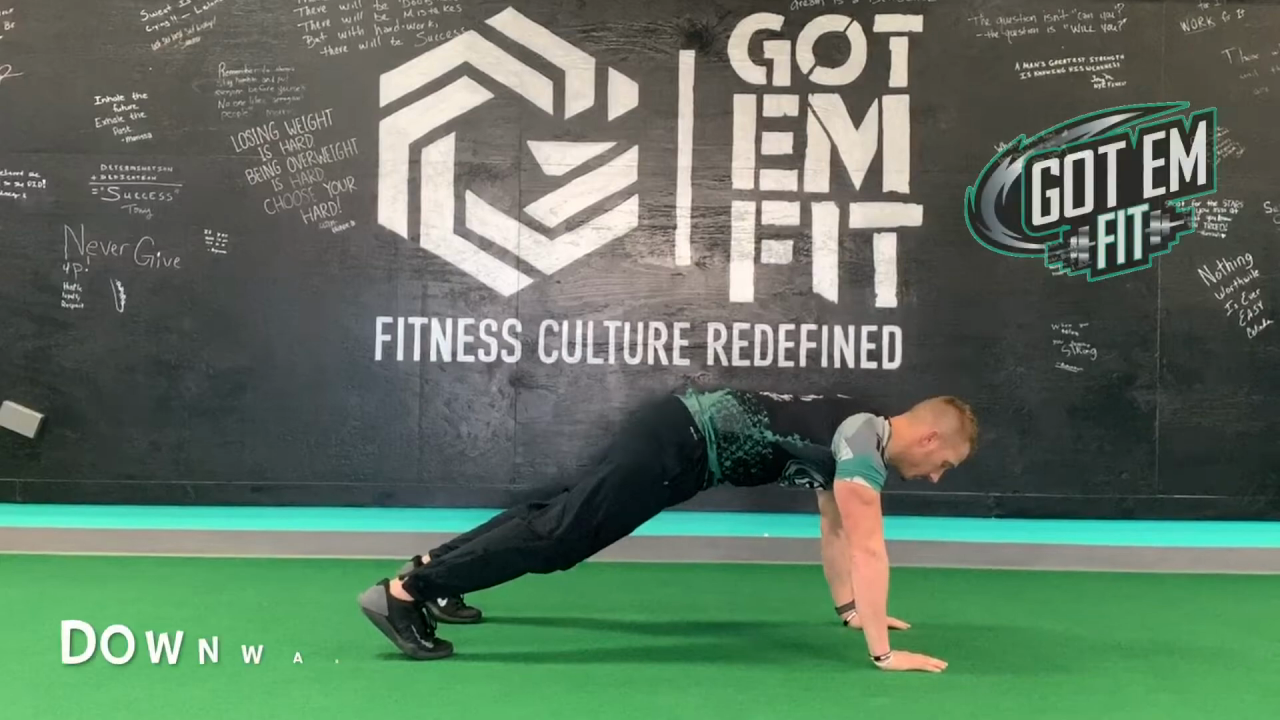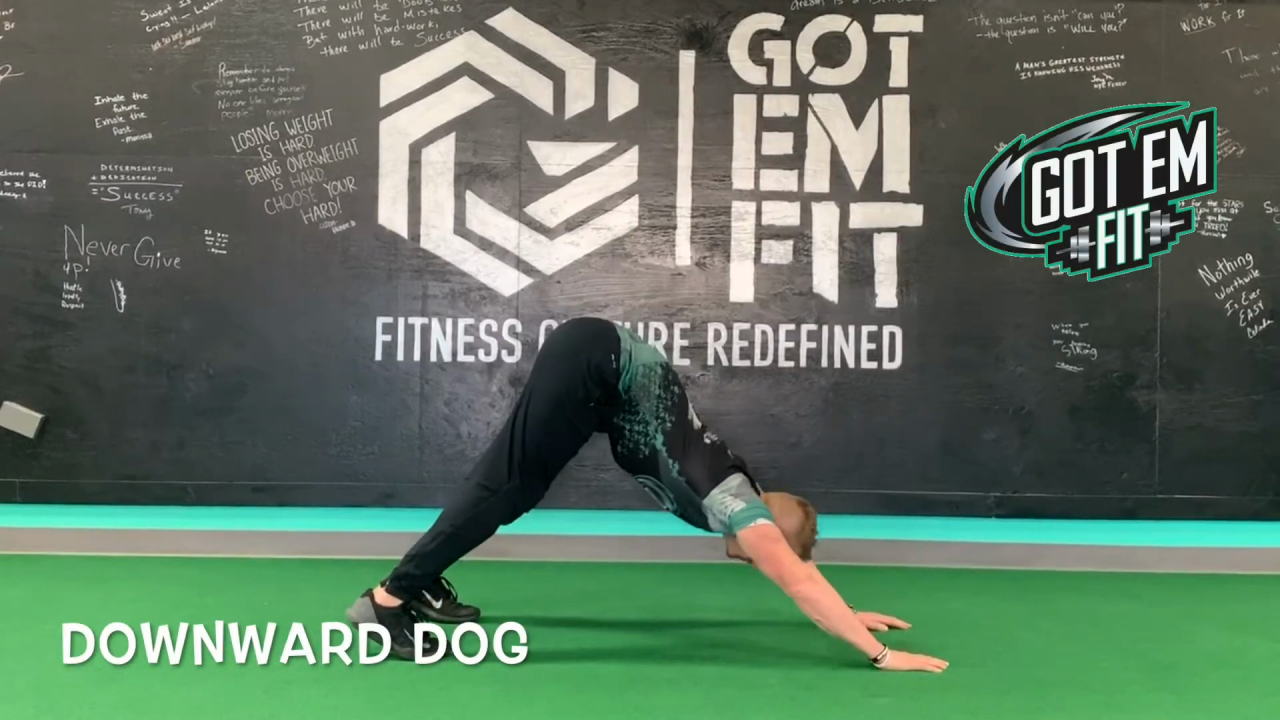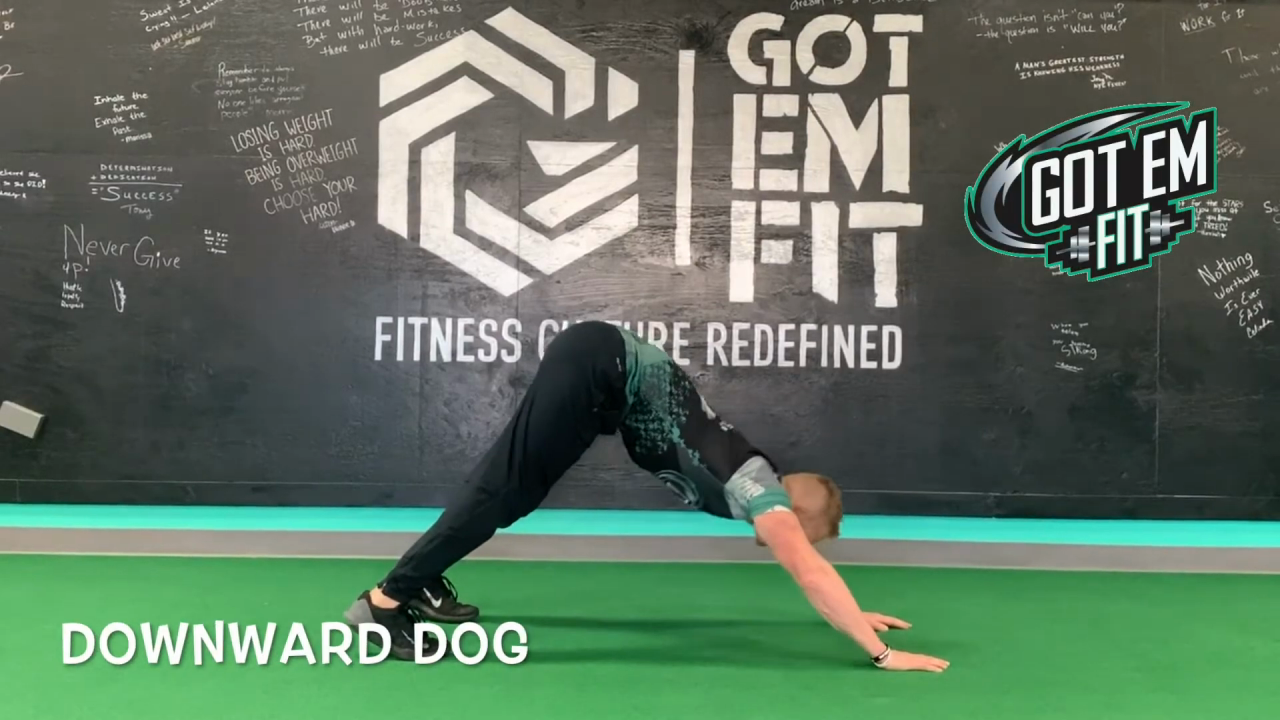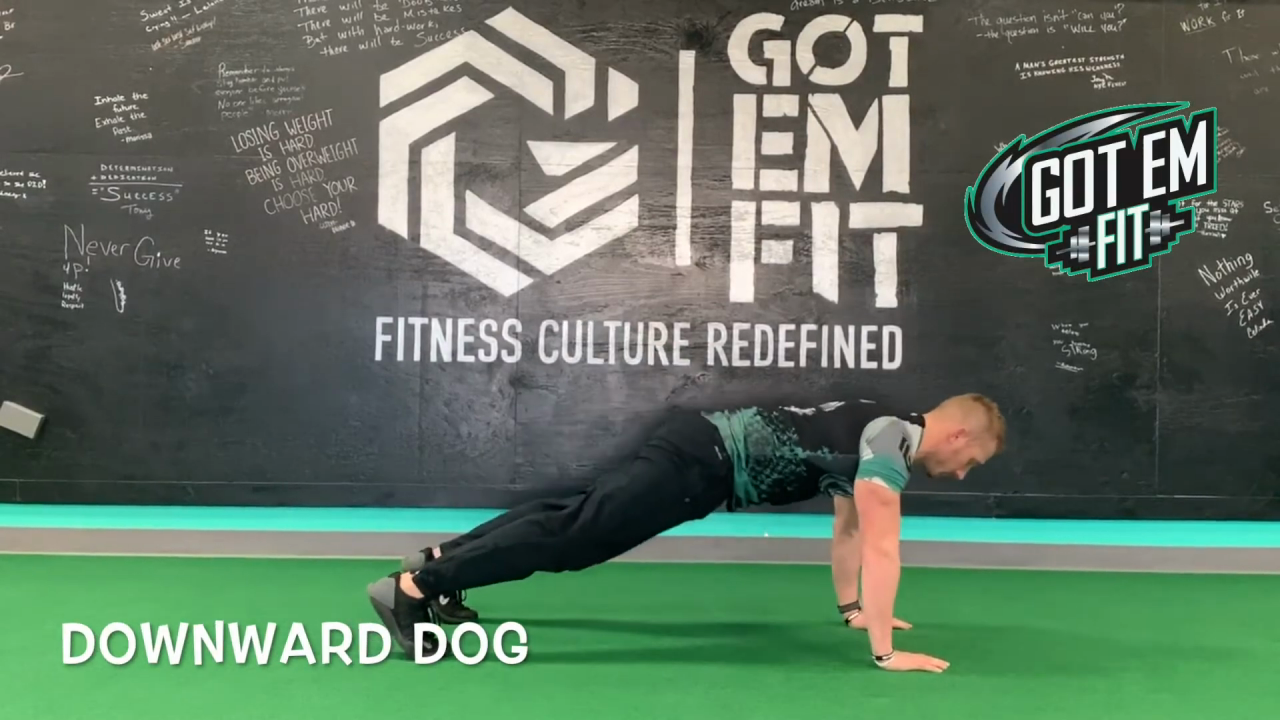
dt=1s
person 1, frame 1
left shoulder: (853, 437)
right shoulder: (865, 441)
left elbow: (835, 530)
right elbow: (867, 550)
left wrist: (851, 608)
right wrist: (882, 651)
left hip: (677, 433)
right hip: (674, 442)
left knee: (562, 512)
right knee: (559, 533)
left ankle: (433, 565)
right ankle: (402, 592)
person 1, frame 2
left shoulder: (733, 492)
right shoulder: (729, 502)
left elbow: (798, 570)
right elbow: (799, 583)
left wrist: (849, 612)
right wrist: (880, 654)
left hip: (599, 358)
right hip: (593, 360)
left knee: (510, 483)
right knee: (504, 486)
left ankle: (423, 586)
right ankle: (386, 599)
person 1, frame 3
left shoulder: (761, 477)
right shoulder: (753, 484)
left elbow: (807, 566)
right elbow: (809, 571)
left wrist: (853, 612)
right wrist: (881, 653)
left hip: (601, 362)
right hip: (596, 364)
left knee: (511, 481)
right knee: (507, 489)
left ankle: (423, 584)
right ankle: (383, 601)
person 1, frame 4
left shoulder: (879, 433)
right shoulder: (892, 442)
left elbow: (847, 526)
right elbow: (881, 548)
left wrist: (851, 606)
right wrist: (886, 653)
left hip: (702, 448)
right hip: (700, 461)
left knee: (577, 517)
right knee: (571, 536)
left ankle: (439, 560)
right ankle: (409, 588)
